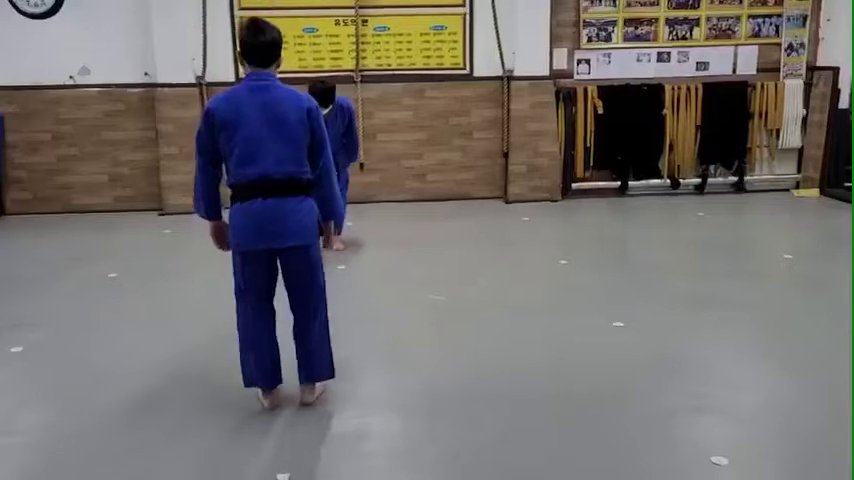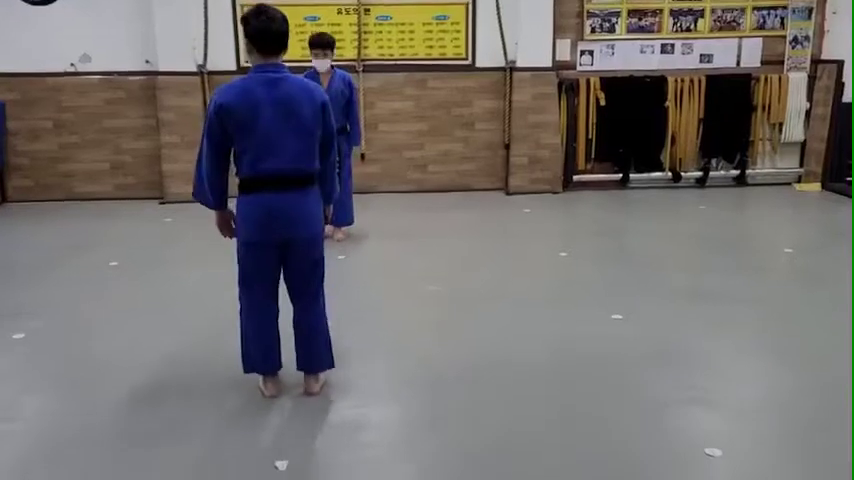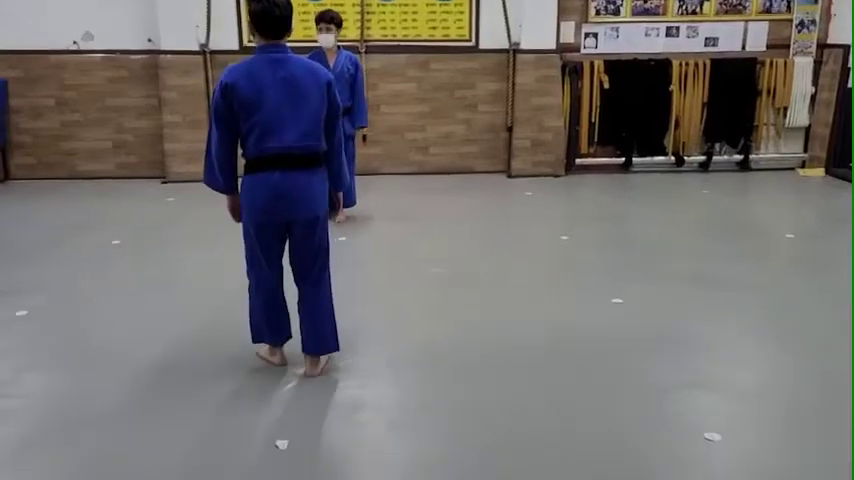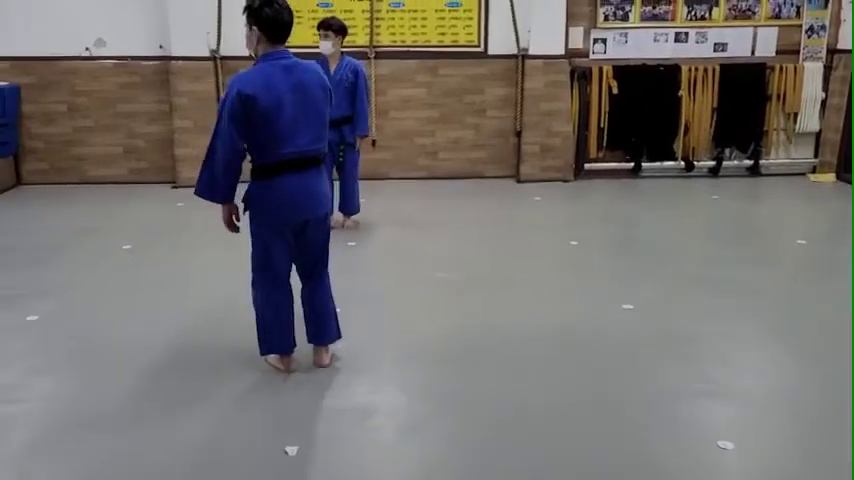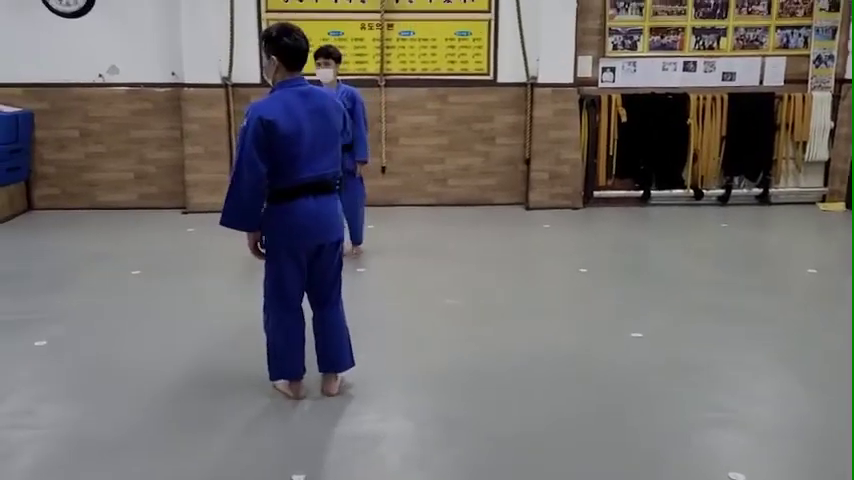
dt=0.5s
person 1, frame 1
left shoulder: (218, 107)
right shoulder: (303, 103)
left elbow: (208, 168)
right elbow: (322, 165)
left wrist: (214, 218)
right wrist: (328, 216)
left hip: (248, 216)
right hip: (297, 211)
left knee: (254, 305)
right knee: (308, 301)
left ankle: (267, 388)
right ankle: (311, 382)
person 1, frame 2
left shoulder: (227, 97)
right shoulder: (314, 94)
left elbow: (214, 159)
right elbow: (328, 156)
left wrist: (218, 206)
right wrist: (326, 201)
left hip: (256, 207)
right hip: (304, 205)
left knee: (258, 295)
right knee: (308, 293)
left ankle: (269, 375)
right ankle: (313, 373)
person 1, frame 3
left shoulder: (233, 78)
right shoulder: (319, 75)
left elbow: (222, 141)
right elbow: (334, 137)
left wrist: (230, 191)
right wrist: (337, 186)
left hip: (261, 186)
right hip: (309, 183)
left knee: (264, 270)
right knee: (313, 273)
left ankle: (274, 344)
right ankle: (315, 354)
person 1, frame 4
left shoulder: (244, 86)
right shoulder: (316, 74)
left elbow: (228, 147)
left wrist: (225, 199)
left hip: (271, 192)
right hip: (314, 185)
left knee: (271, 275)
right knee: (315, 270)
left ankle: (281, 352)
right ankle: (322, 346)
person 1, frame 5
left shoulder: (263, 112)
right shoulder: (332, 102)
left elbow: (251, 175)
left wrist: (251, 226)
left hip: (287, 216)
right hip: (328, 210)
left knee: (283, 300)
right knee: (328, 296)
left ankle: (291, 379)
right ankle: (332, 374)
person 2, frame 1
left shoulder: (345, 107)
left elbow: (351, 135)
left wrist: (350, 157)
left hip: (337, 156)
left knee: (337, 194)
left ankle: (335, 234)
person 2, frame 2
left shoulder: (345, 80)
right shoulder: (305, 81)
left elbow: (353, 113)
left wrist: (354, 141)
left hip: (339, 141)
left knee: (341, 182)
left ankle: (338, 224)
person 2, frame 3
left shoulder: (351, 61)
right shoulder: (311, 61)
left elbow: (358, 94)
left wrist: (359, 123)
left hip: (343, 122)
left knee: (344, 165)
left ankle: (340, 207)
person 2, frame 4
left shoulder: (354, 68)
left elbow: (361, 103)
left wrist: (360, 133)
left hip: (345, 131)
left knee: (348, 175)
left ankle: (348, 214)
person 2, frame 5
left shoulder: (351, 95)
left elbow: (360, 129)
left wrist: (360, 160)
left hip: (346, 159)
left knee: (353, 204)
left ankle: (356, 243)
